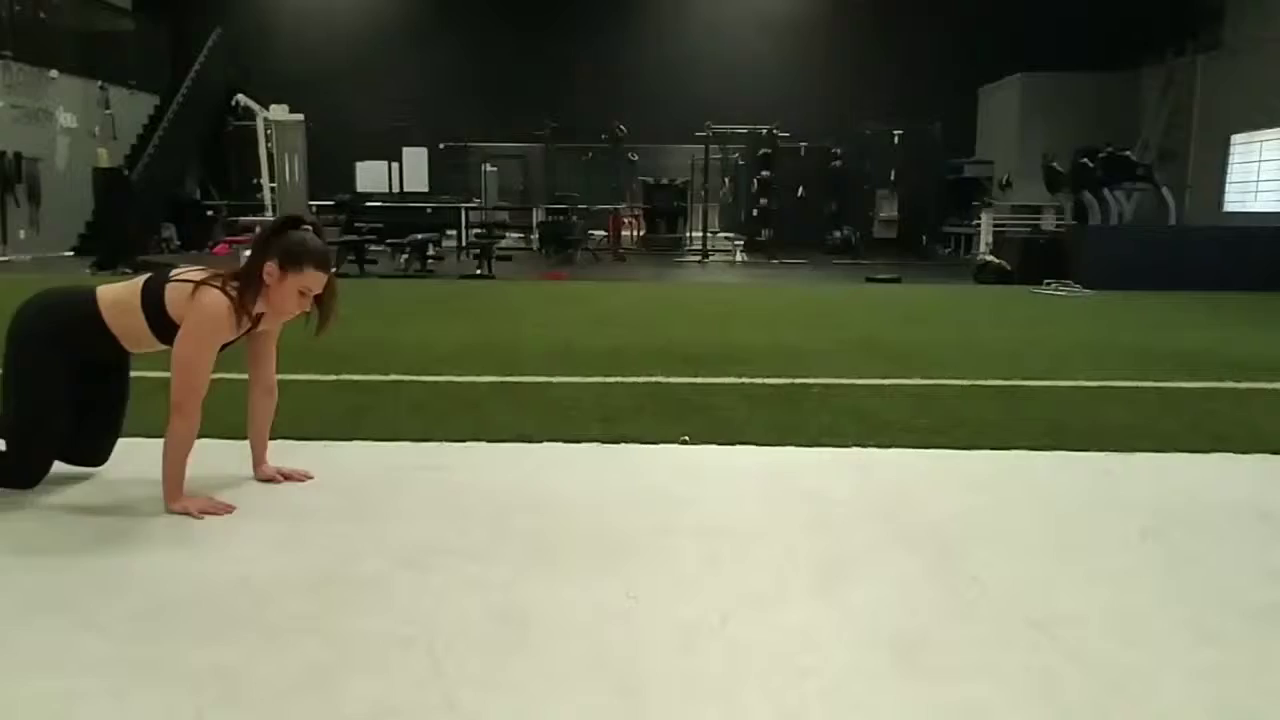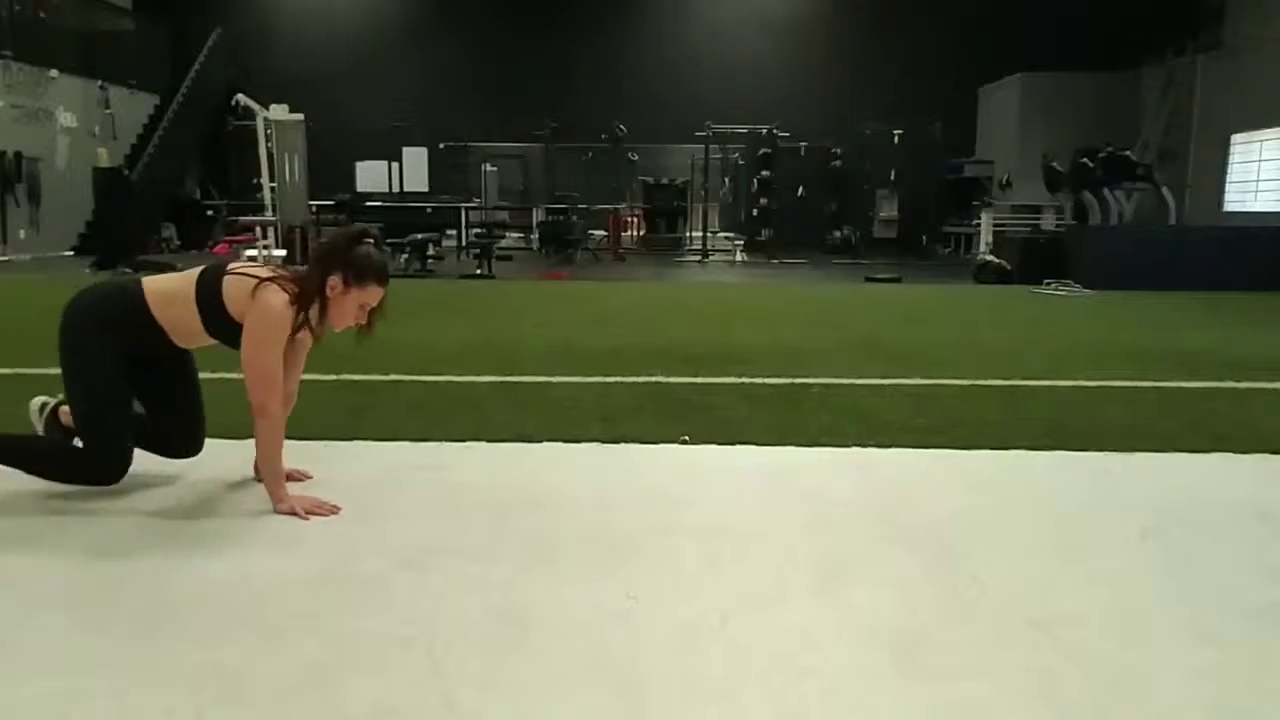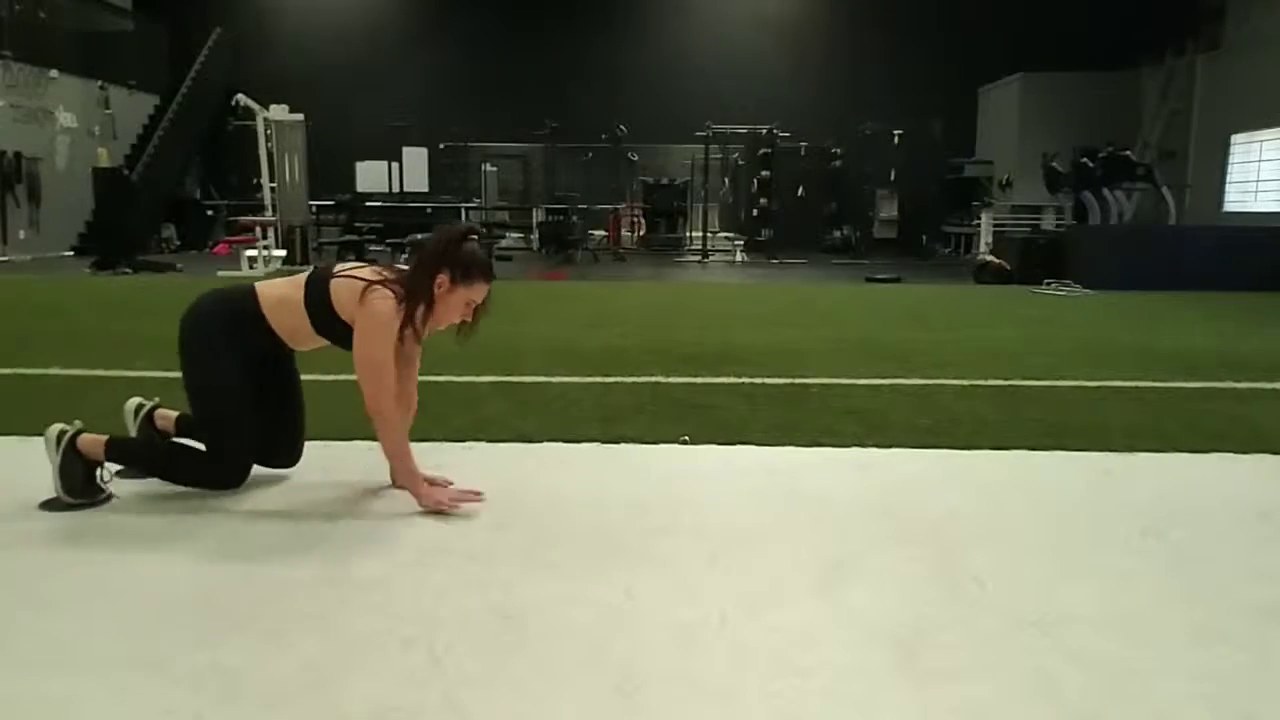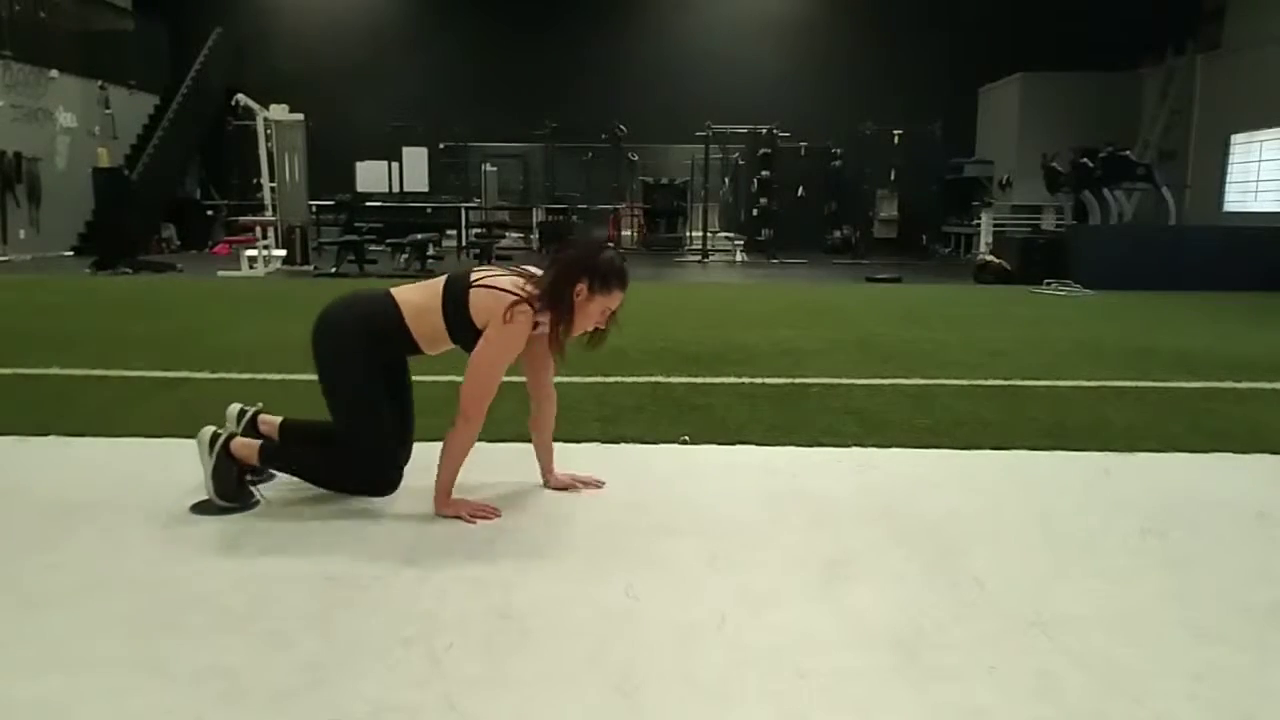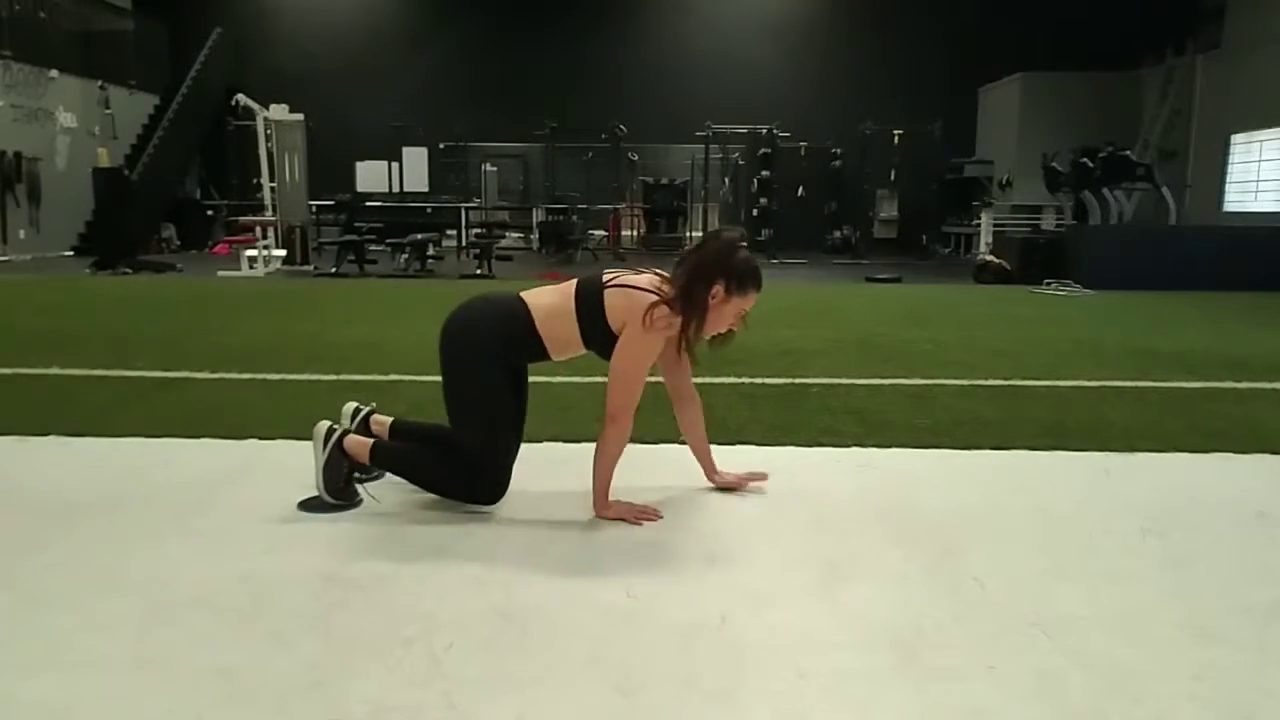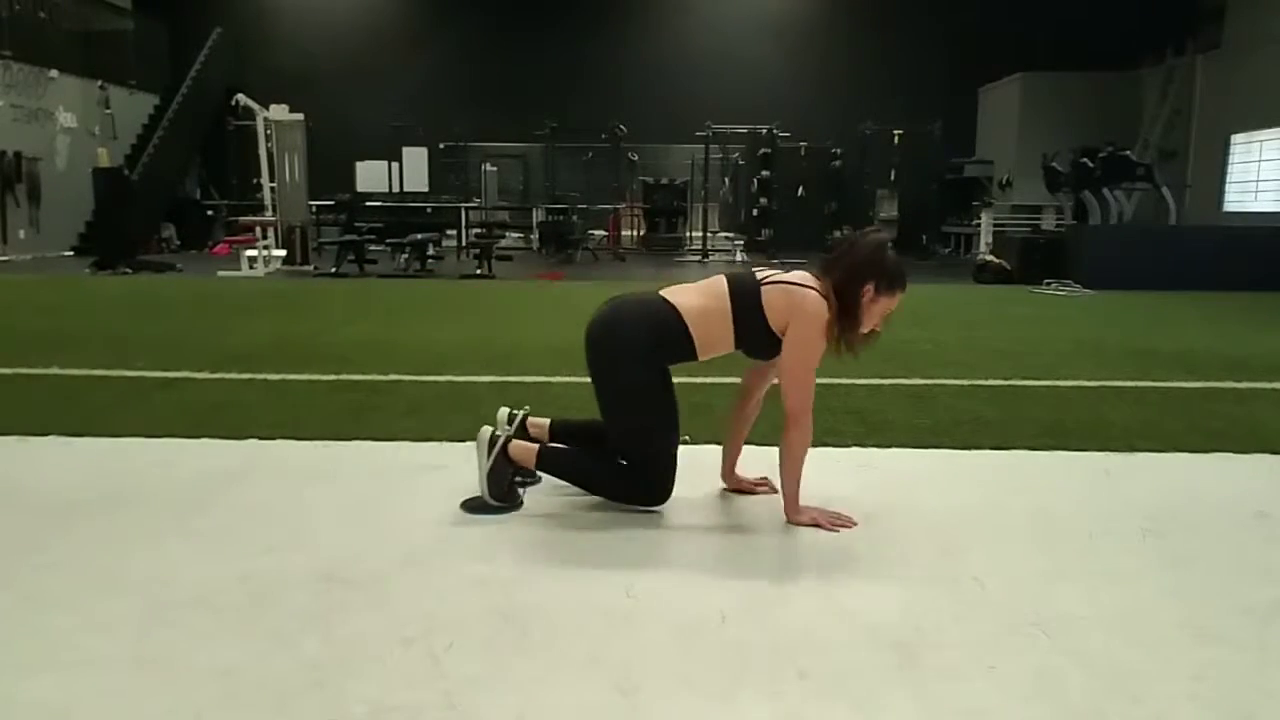
dt=0.4s
person 1, frame 1
left shoulder: (264, 300)
right shoulder: (214, 305)
left elbow: (264, 386)
right elbow: (185, 407)
left wrist: (260, 463)
right wrist: (174, 495)
left hip: (102, 342)
right hip: (49, 328)
left knee: (91, 451)
right knee: (29, 469)
person 1, frame 2
left shoulder: (309, 304)
right shoulder: (274, 304)
left elbow: (287, 392)
right elbow: (267, 408)
left wrist: (266, 463)
right wrist: (280, 495)
left hip: (153, 332)
right hip: (100, 323)
left knee: (183, 442)
right knee: (105, 464)
left ankle: (63, 416)
person 1, frame 3
left shoulder: (408, 296)
right shoulder: (381, 305)
left elbow: (406, 393)
right elbow: (383, 408)
left wrist: (402, 468)
right wrist: (420, 489)
left hip: (259, 336)
right hip: (216, 328)
left knee: (283, 453)
right knee: (228, 469)
left ankle: (157, 420)
right ankle: (79, 444)
person 1, frame 4
left shoulder: (542, 300)
right shoulder: (518, 313)
left elbow: (541, 393)
right elbow: (469, 413)
left wrist: (549, 472)
right wrist: (443, 498)
left hip: (377, 334)
right hip: (349, 334)
left knee: (388, 448)
right knee: (379, 474)
left ankle: (259, 423)
right ankle: (233, 449)
person 1, frame 5
left shoulder: (671, 297)
right shoulder: (654, 313)
left elbow: (684, 396)
right elbow: (618, 415)
left wrist: (713, 473)
right wrist: (601, 500)
left hip: (498, 336)
right hip: (476, 336)
left knee: (488, 449)
right knee: (483, 482)
left ankle: (371, 423)
right ankle: (344, 445)
person 1, frame 6
left shoulder: (800, 293)
right shoulder: (810, 310)
left elbow: (752, 389)
right elbow: (797, 419)
left wrist: (728, 470)
right wrist: (792, 506)
left hip: (626, 326)
right hip: (625, 340)
left knee: (647, 443)
right knee: (653, 486)
left ankle: (526, 428)
right ankle: (513, 452)
